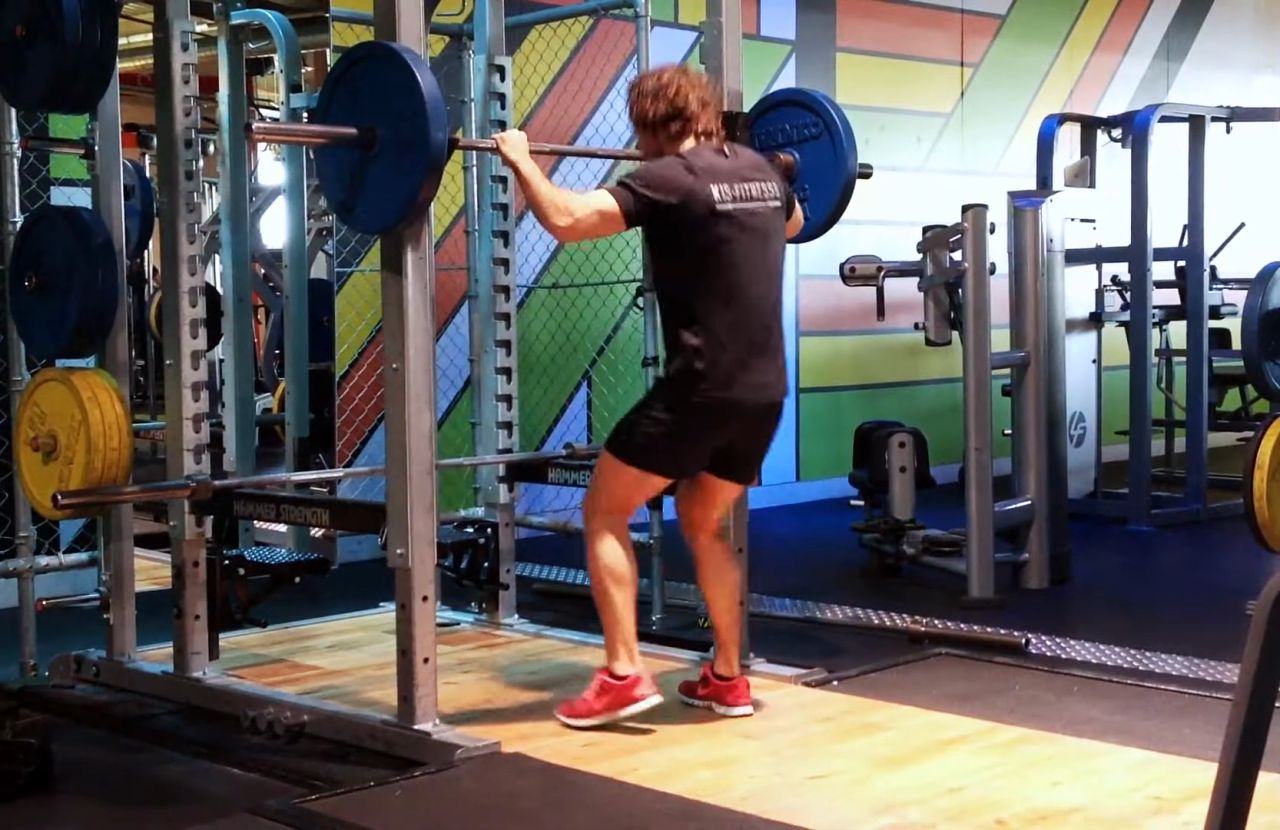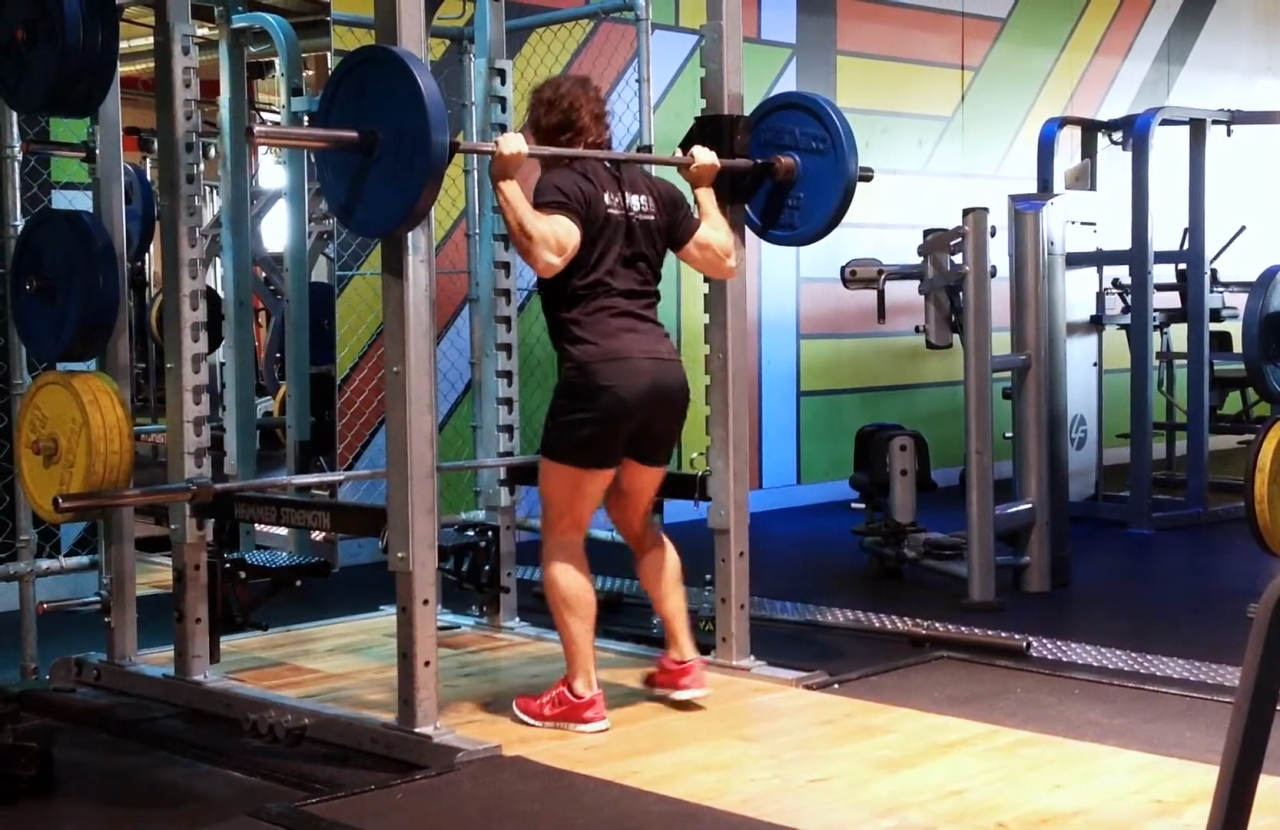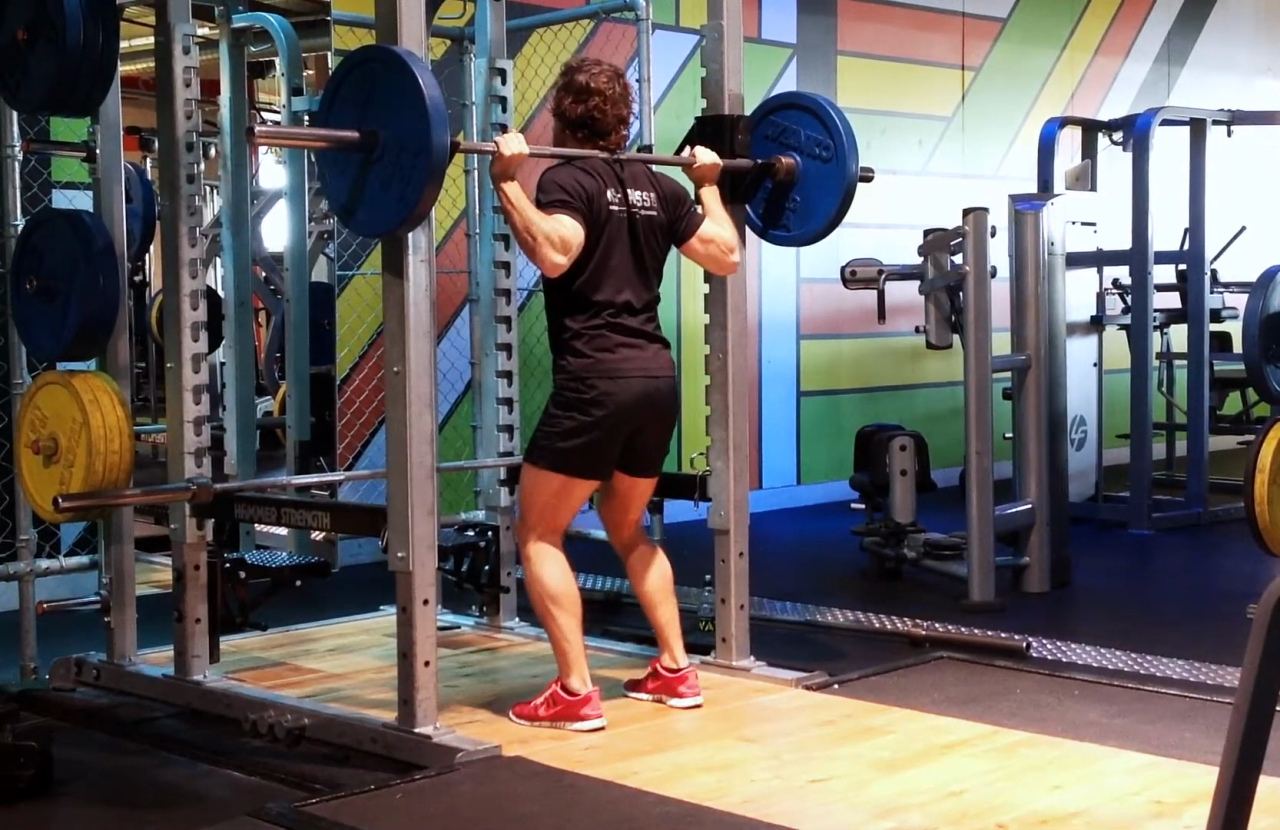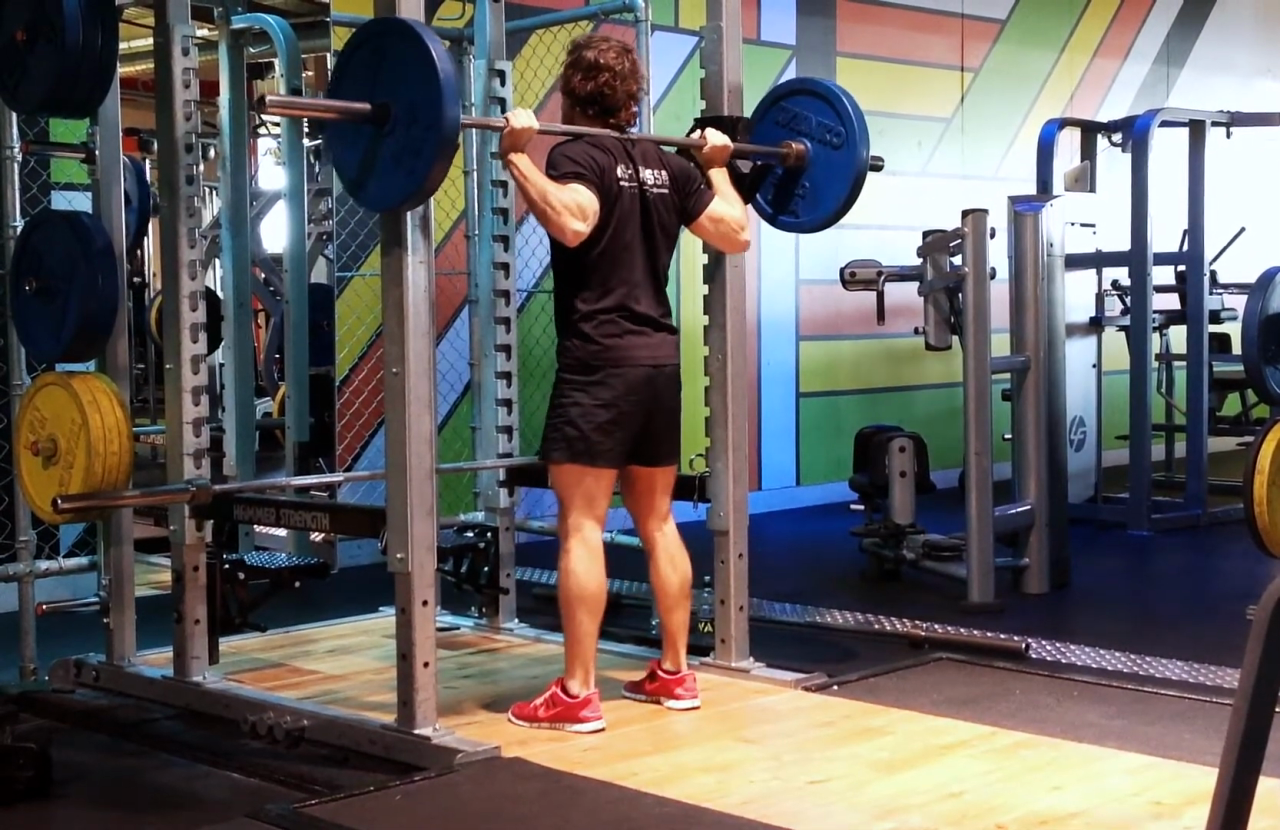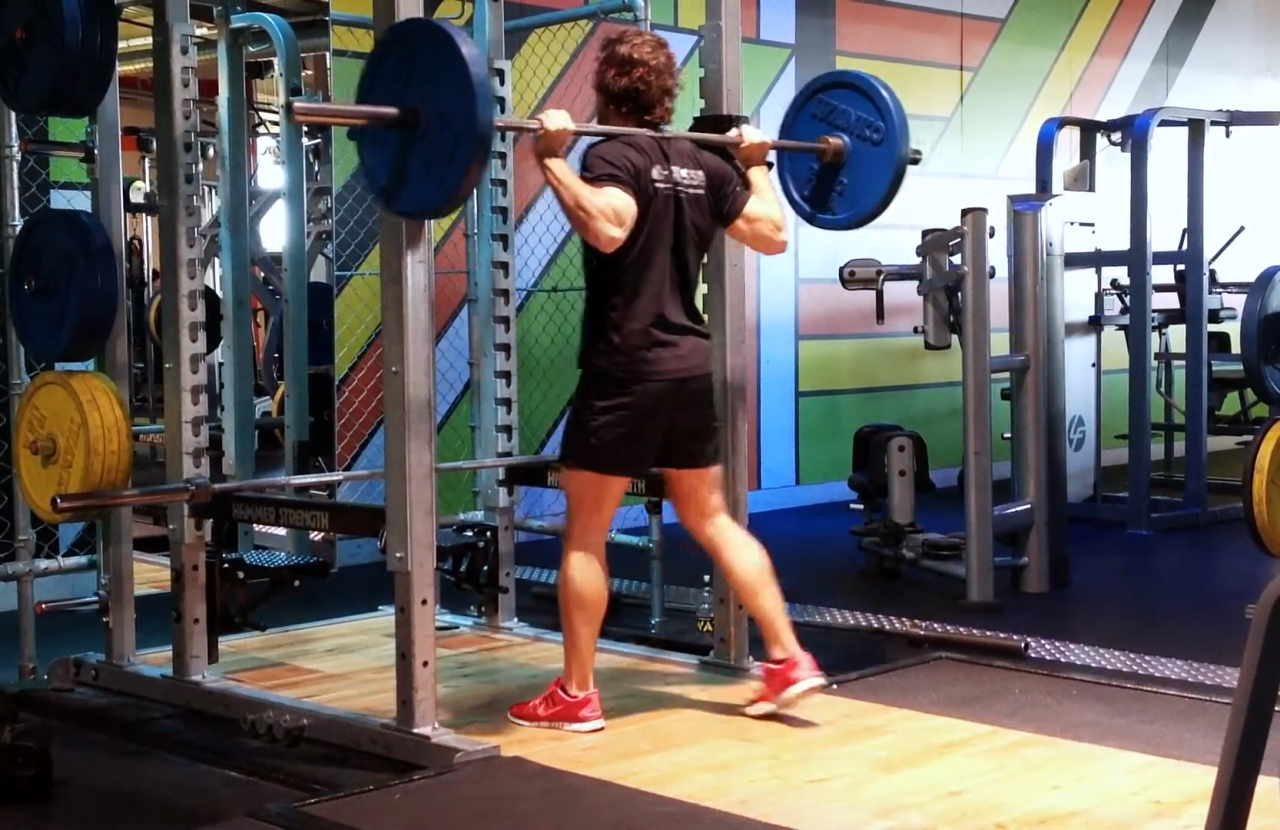
dt=1s
person 1, frame 1
left shoulder: (667, 178)
right shoulder: (761, 170)
left elbow: (567, 219)
right elbow: (794, 223)
left wrist: (521, 159)
left hip: (701, 388)
right hip: (765, 392)
left knee: (605, 516)
right knee: (704, 529)
left ankle: (623, 675)
right ankle: (728, 678)
person 1, frame 2
left shoulder: (562, 184)
right shoulder: (653, 189)
left elbow: (548, 255)
right elbow: (724, 260)
left wrist: (506, 181)
right wrist: (704, 186)
left hip: (601, 376)
right hip: (665, 372)
left knee: (562, 537)
right knee: (636, 522)
left ankle: (581, 693)
right ankle: (682, 659)
person 1, frame 3
left shoulder: (565, 179)
right shoulder: (659, 187)
left elbow: (554, 254)
right elbow: (726, 255)
left wrist: (508, 180)
right wrist: (708, 185)
left hip: (596, 383)
right hip: (656, 378)
left knee: (538, 535)
right knee: (627, 528)
left ankle: (575, 691)
right ankle: (676, 669)
person 1, frame 4
left shoulder: (574, 153)
right shoulder: (669, 166)
left elbow: (573, 221)
right elbow: (736, 233)
left wrist: (517, 154)
right wrist: (717, 166)
left hip: (600, 364)
right hip: (659, 360)
left knee: (581, 527)
right knee: (656, 522)
left ankle: (577, 693)
right ankle: (675, 672)
person 1, frame 5
left shoulder: (608, 155)
right shoulder: (703, 165)
left elbow: (608, 228)
right elbow: (772, 234)
left wrist: (552, 159)
right wrist: (753, 165)
left hip: (625, 370)
right hip: (689, 367)
left knee: (583, 536)
right knee: (711, 520)
left ankle: (575, 694)
right ankle: (787, 660)
